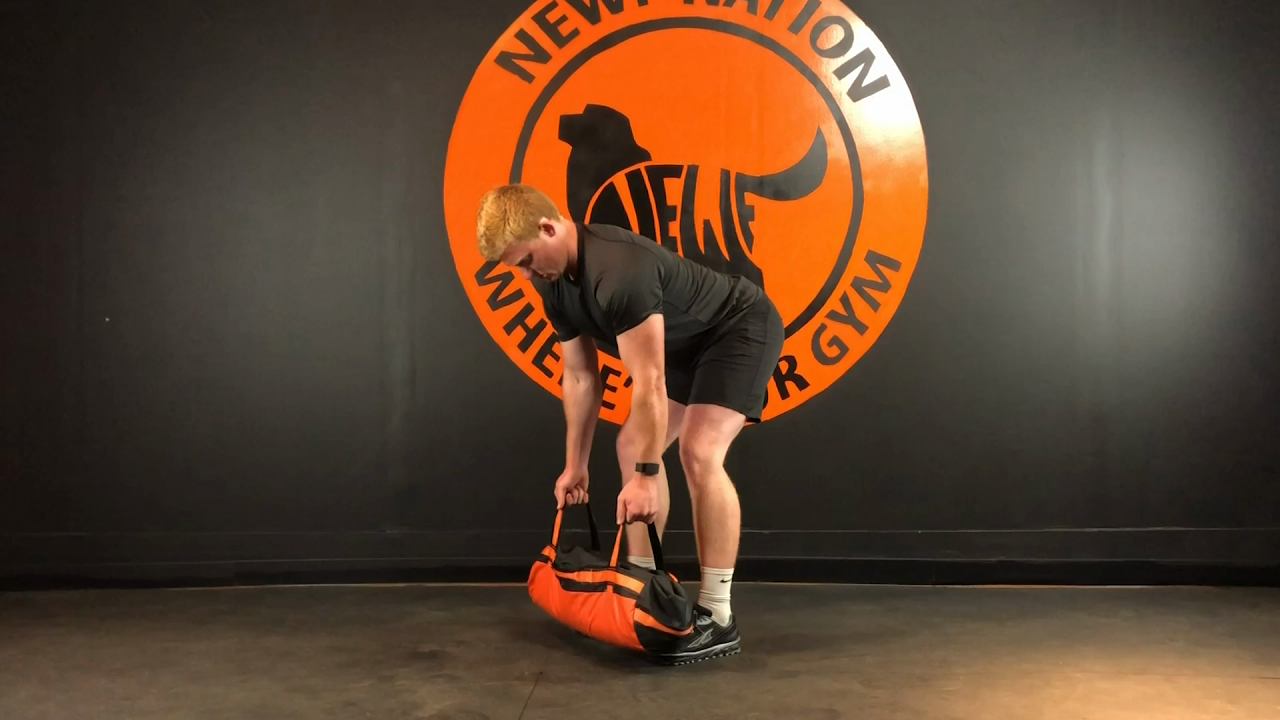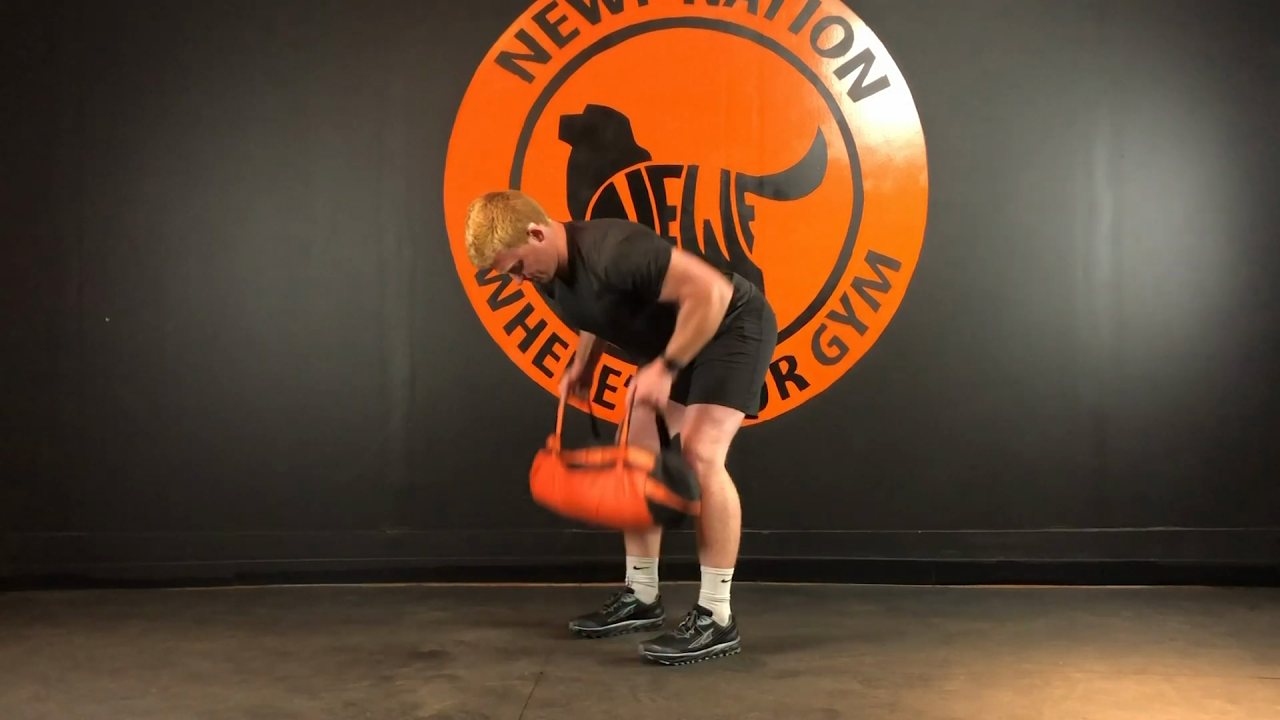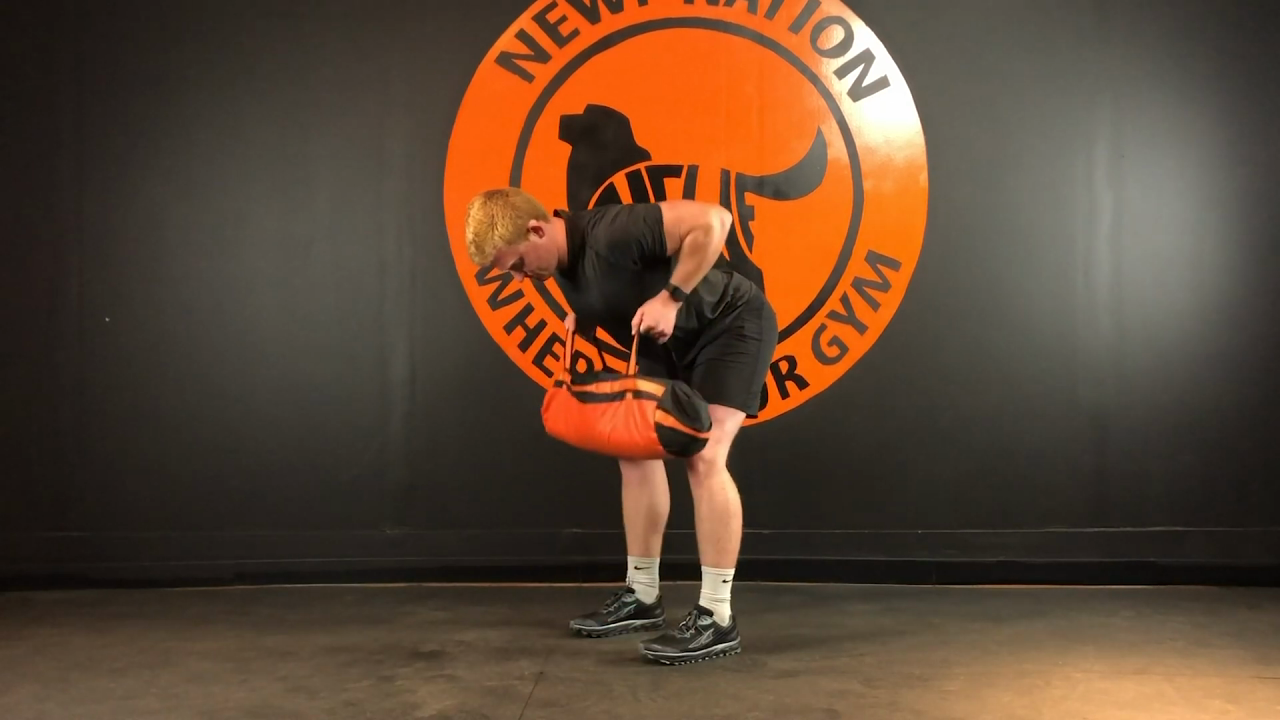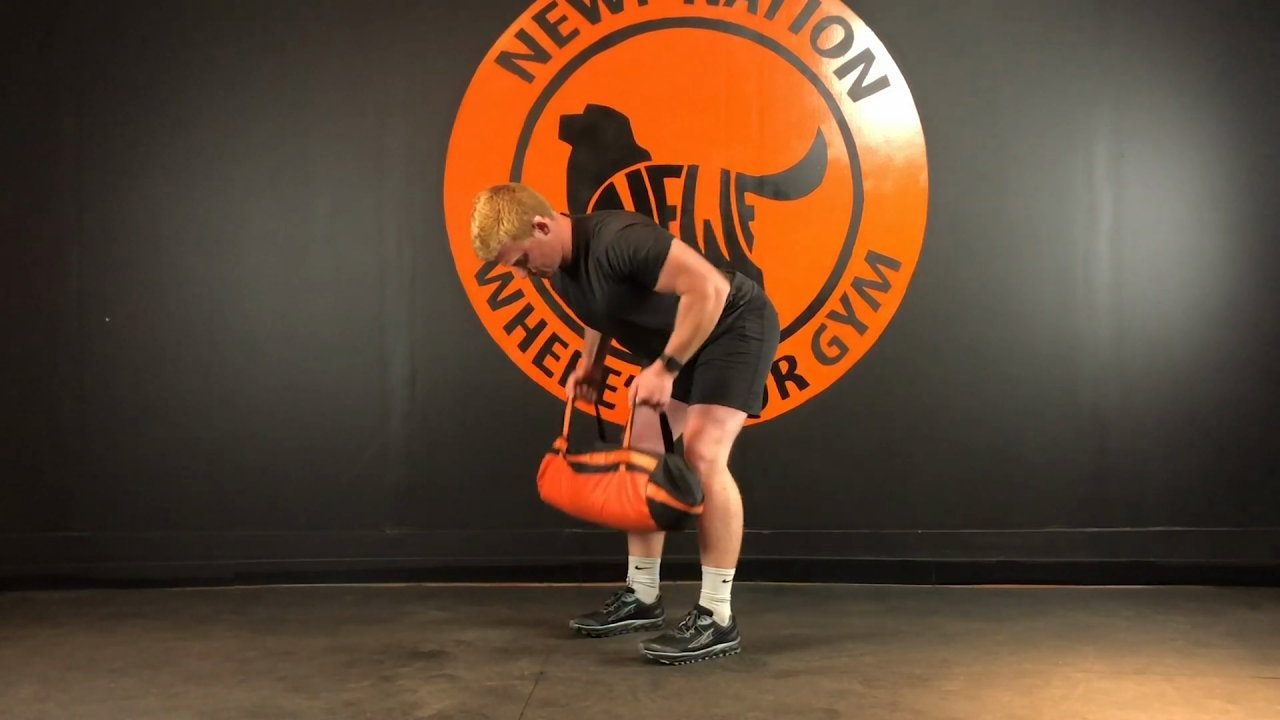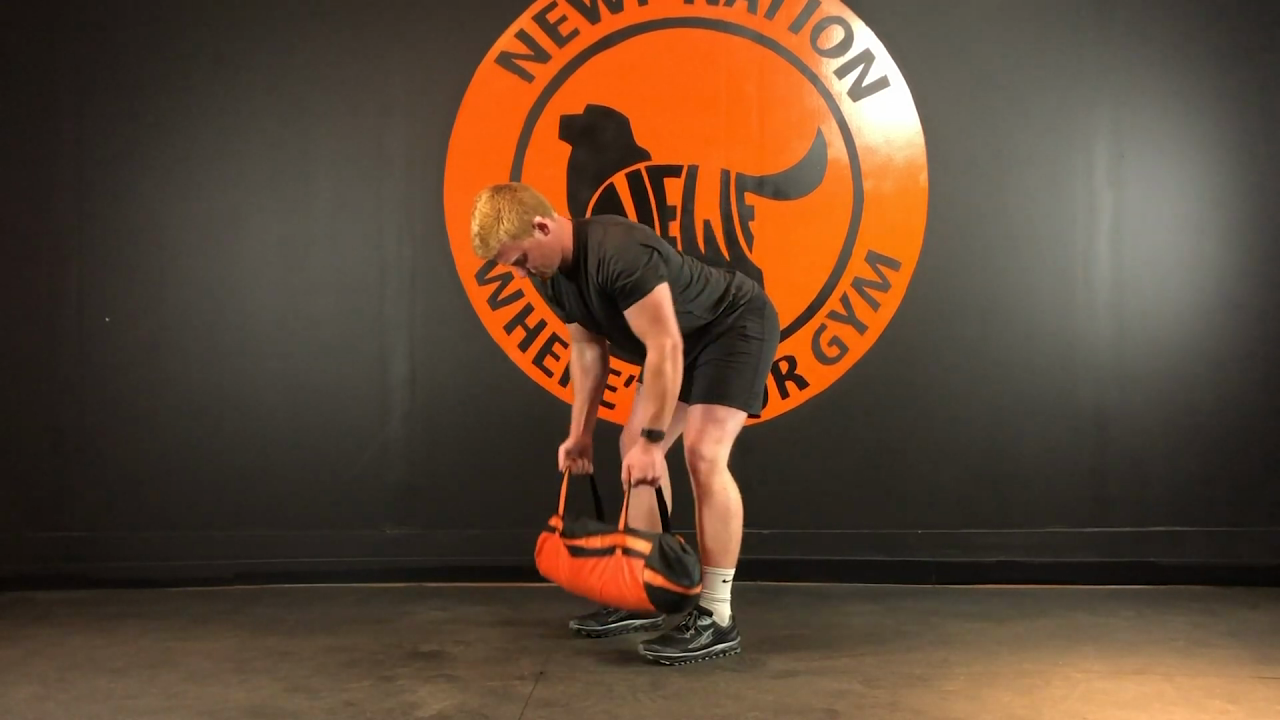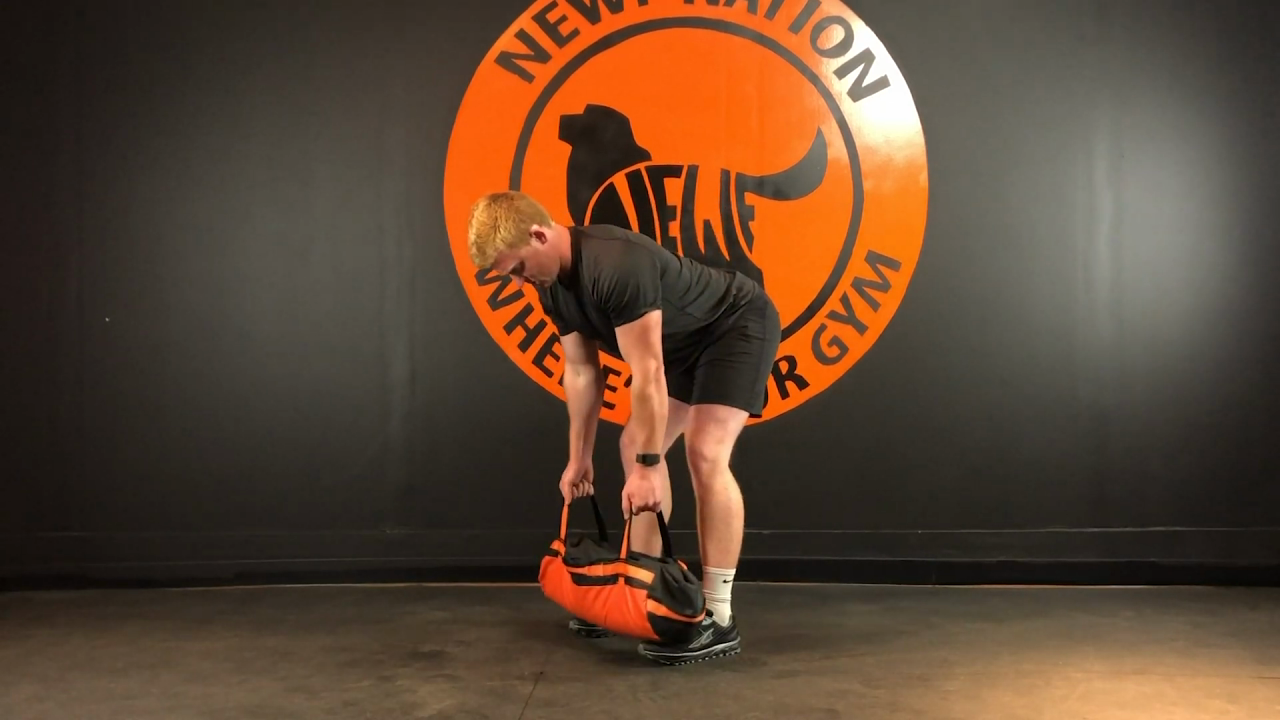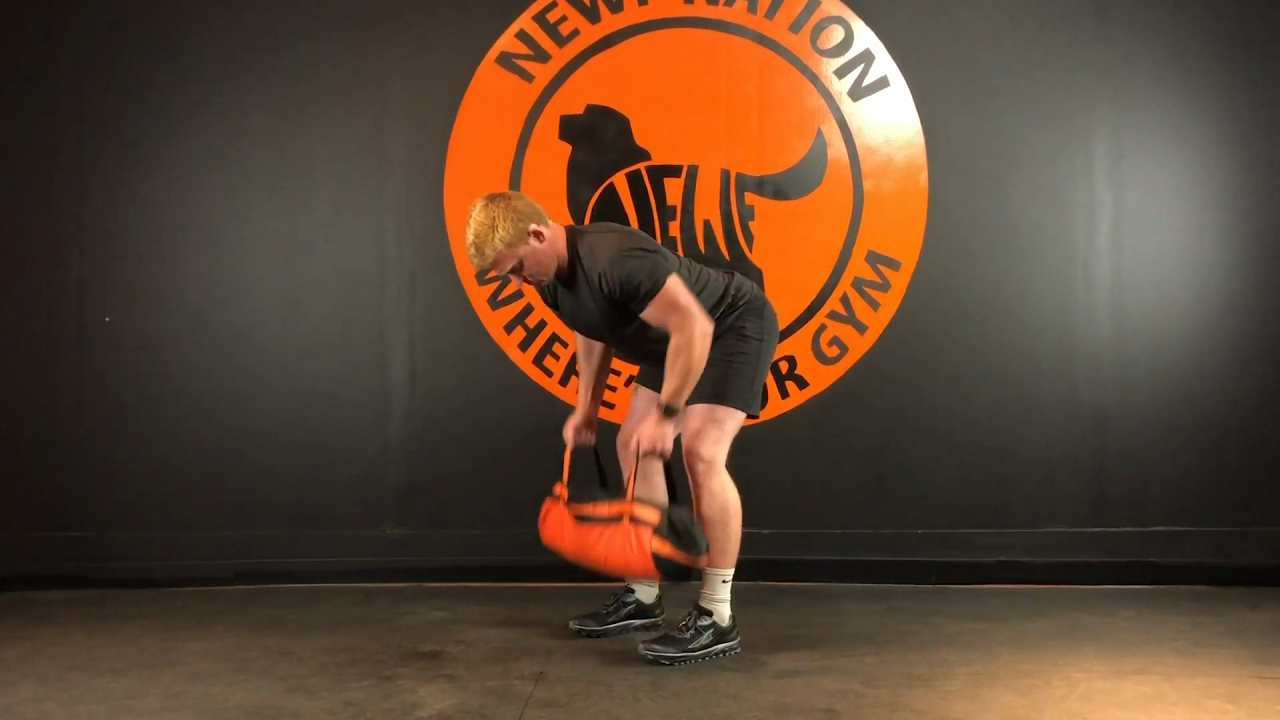
dt=0.4s
person 1, frame 1
left shoulder: (619, 270)
right shoulder: (554, 282)
left elbow: (648, 385)
right elbow: (580, 376)
left wrist: (646, 475)
right wrist: (575, 465)
left hip: (740, 328)
right hip: (683, 342)
left knee: (700, 454)
right knee: (631, 448)
left ankle: (717, 619)
person 1, frame 2
left shoulder: (612, 252)
right shoulder: (552, 272)
left elbow: (712, 293)
left wrist: (666, 369)
right wrist: (582, 366)
left hip: (733, 325)
right hip: (675, 341)
left knee: (701, 454)
right knee: (634, 450)
left ankle: (716, 617)
right ankle: (641, 596)
person 1, frame 3
left shoulder: (611, 233)
right shoulder: (559, 254)
left elbow: (712, 221)
left wrist: (671, 297)
right wrist: (583, 312)
left hip: (733, 324)
right hip: (673, 336)
left knee: (703, 454)
left ankle: (717, 618)
right ankle: (642, 597)
person 1, frame 4
left shoulder: (618, 241)
right shoulder: (558, 265)
left elbow: (711, 290)
left wrist: (664, 370)
right wrist: (590, 365)
left hip: (734, 323)
right hip: (678, 336)
left knee: (703, 452)
right knee: (641, 447)
left ankle: (716, 617)
right ankle: (642, 596)
person 1, frame 5
left shoulder: (618, 252)
right shoulder: (553, 274)
left elbow: (665, 349)
right elbow: (588, 348)
left wrist: (652, 440)
right wrist: (580, 431)
left hip: (735, 325)
right hip: (682, 338)
left knee: (704, 454)
right knee: (634, 447)
left ankle: (716, 618)
person 1, frame 6
left shoulder: (615, 266)
right shoulder: (552, 283)
left elbow: (647, 372)
right elbow: (580, 370)
left wrist: (647, 467)
right wrist: (579, 459)
left hip: (738, 325)
right hip: (683, 339)
left knee: (706, 455)
right knee: (634, 446)
left ankle: (717, 618)
person 1, frame 7
left shoulder: (611, 257)
right shoulder: (552, 280)
left elbow: (693, 328)
right elbow: (594, 334)
left wrist: (664, 416)
right wrist: (586, 405)
left hip: (735, 325)
right hip: (673, 343)
left knee: (702, 455)
right knee: (633, 449)
left ankle: (716, 618)
right ankle: (642, 596)
